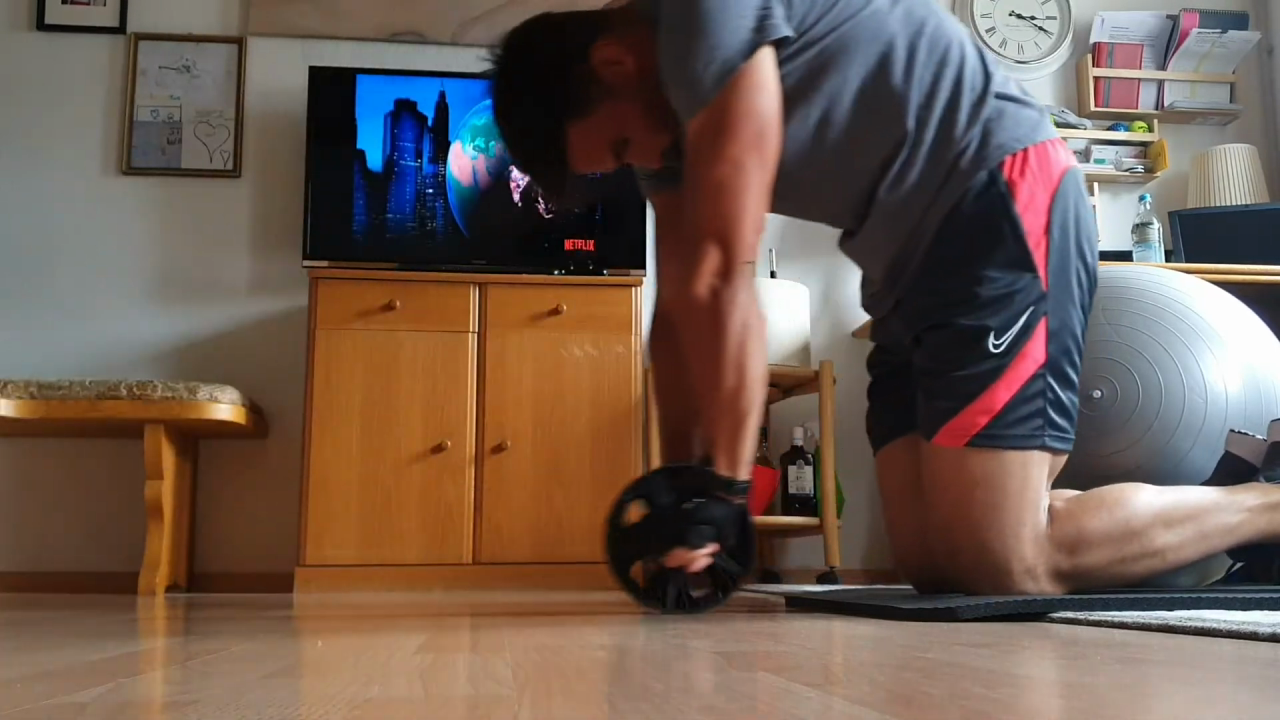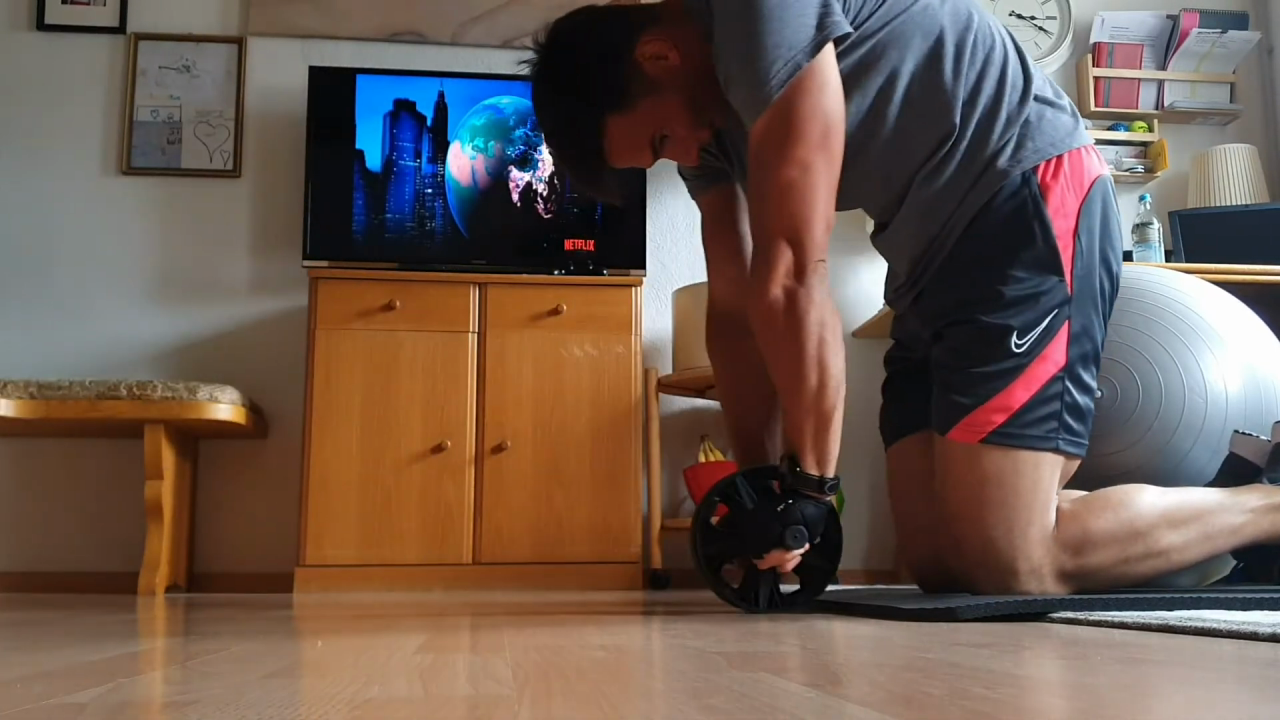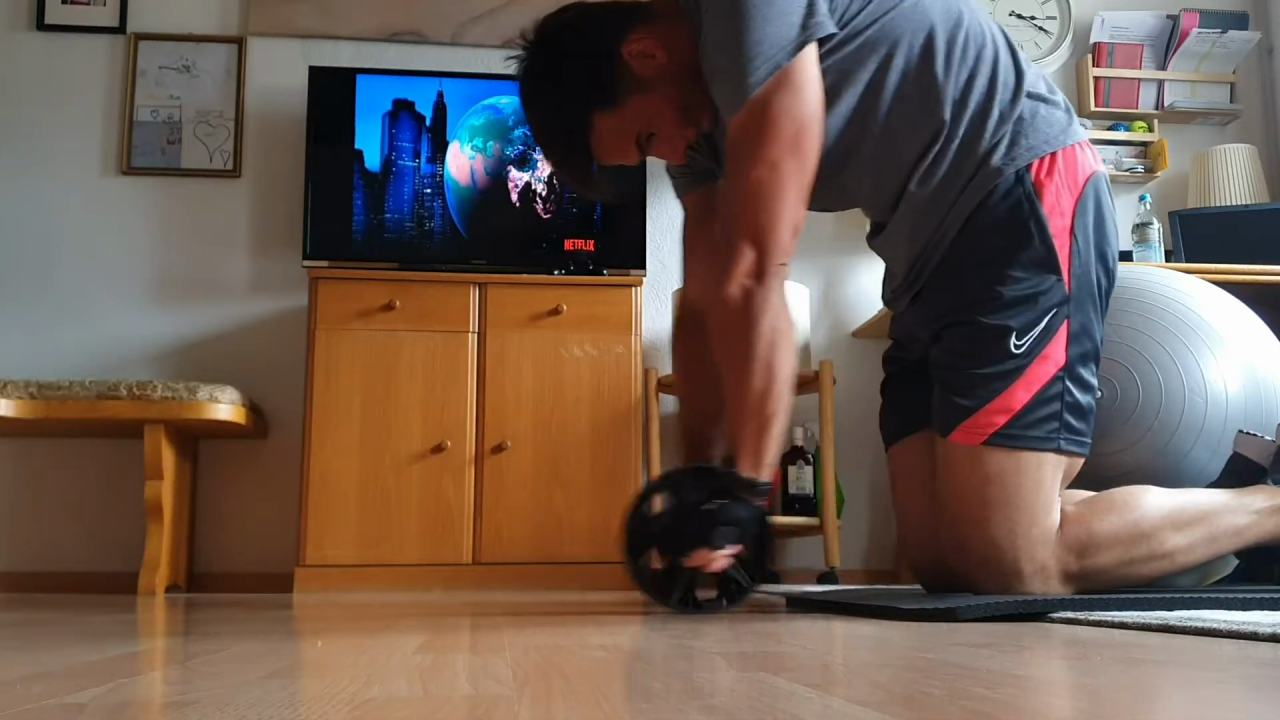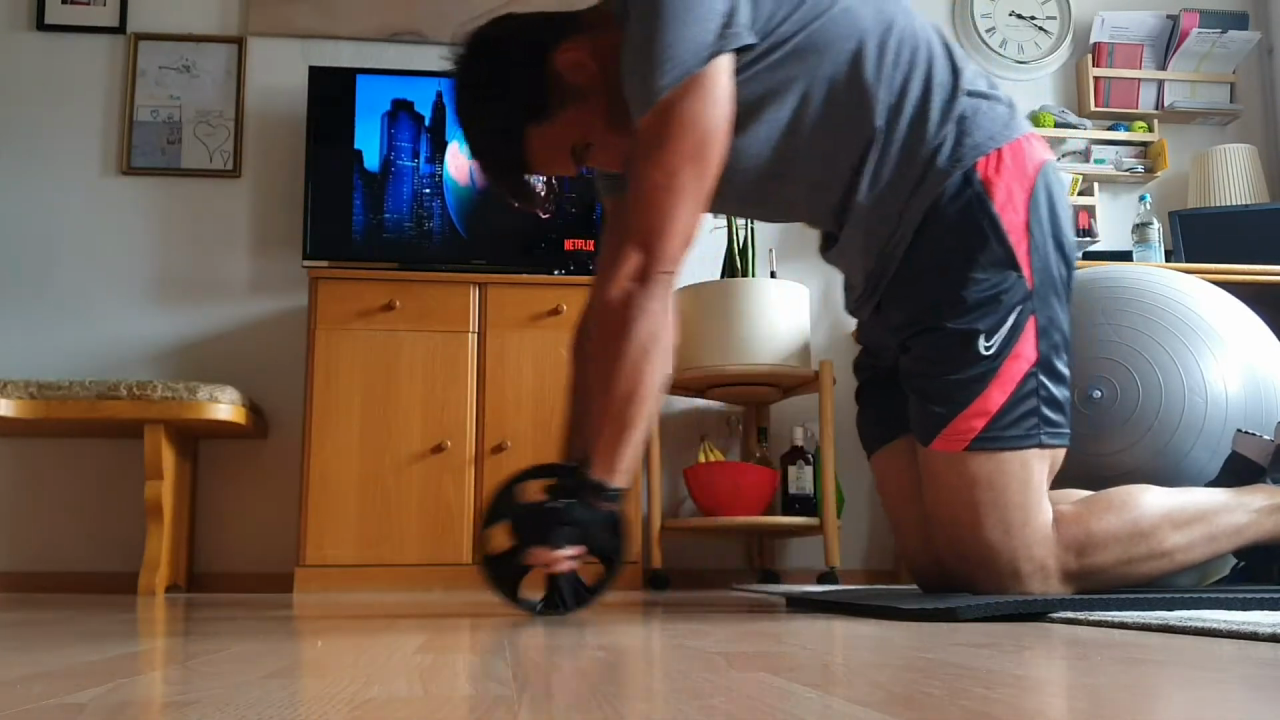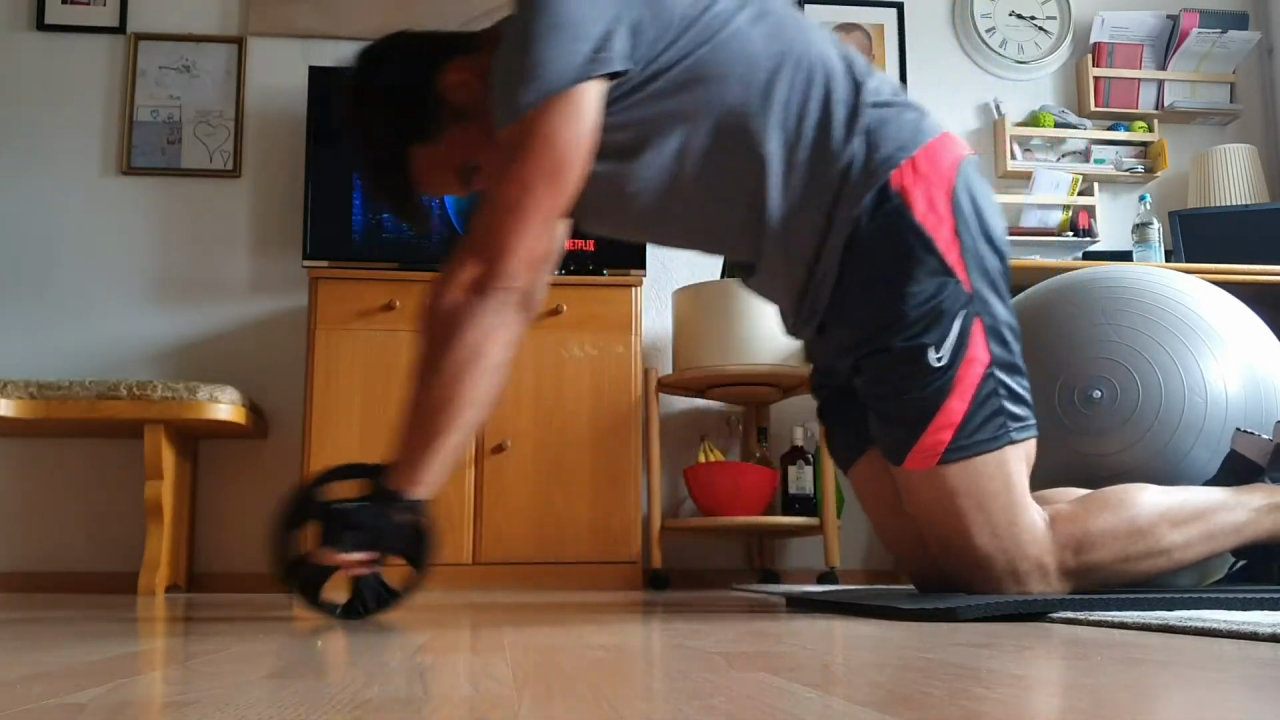
dt=0.3s
person 1, frame 1
right shoulder: (670, 109)
left elbow: (720, 276)
right elbow: (679, 307)
left hip: (1004, 203)
right hip: (916, 256)
left knee: (1003, 567)
right knee: (933, 562)
person 1, frame 2
right shoulder: (708, 111)
left elbow: (791, 275)
right elbow: (734, 305)
left wrist: (809, 489)
left knee: (1006, 566)
right knee: (937, 562)
person 1, frame 3
right shoulder: (697, 109)
left elbow: (755, 275)
right elbow: (706, 305)
left wrist: (748, 491)
right hip: (935, 254)
left knee: (1012, 565)
right knee: (940, 562)
person 1, frame 4
right shoulder: (639, 108)
left elbow: (643, 279)
right elbow: (625, 304)
left hip: (980, 202)
right hip: (897, 259)
left knee: (1012, 568)
right knee: (941, 562)
person 1, frame 5
right shoulder: (551, 110)
left elbow: (484, 290)
right elbow: (501, 313)
left wrist: (399, 501)
right wrist: (412, 497)
left hip: (908, 211)
right hip: (837, 276)
left knee: (1010, 562)
right knee: (939, 560)
